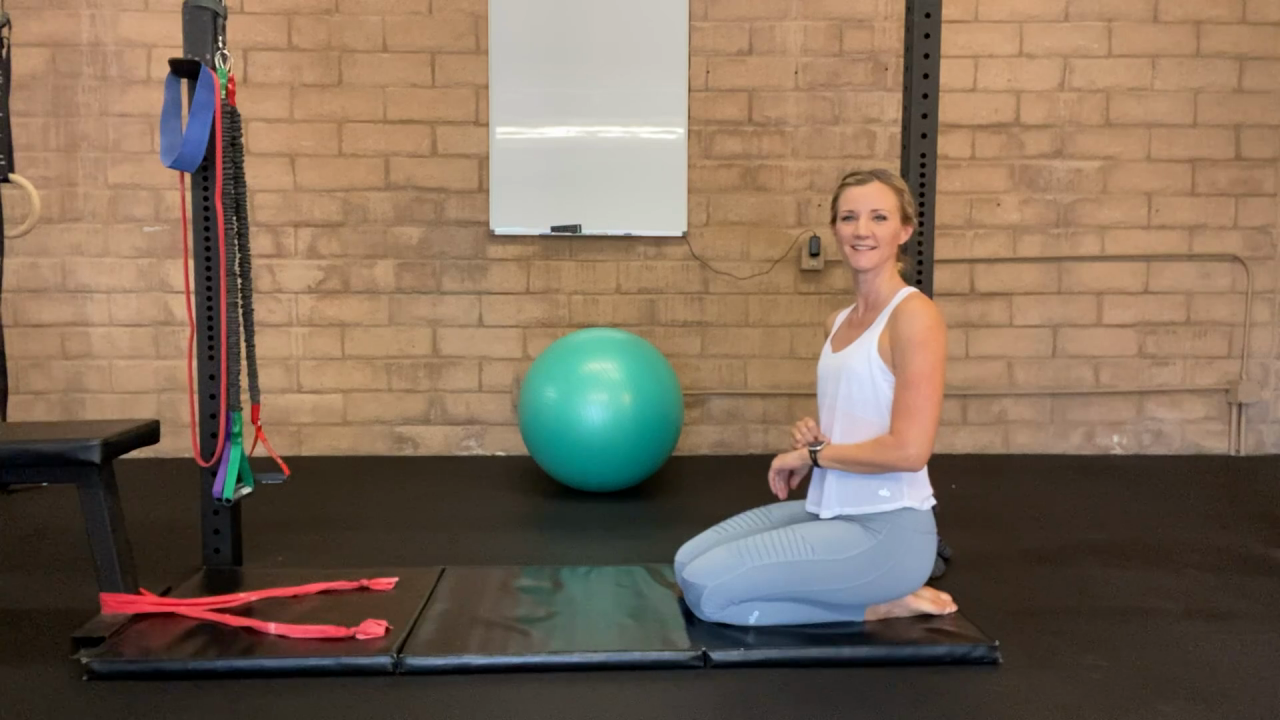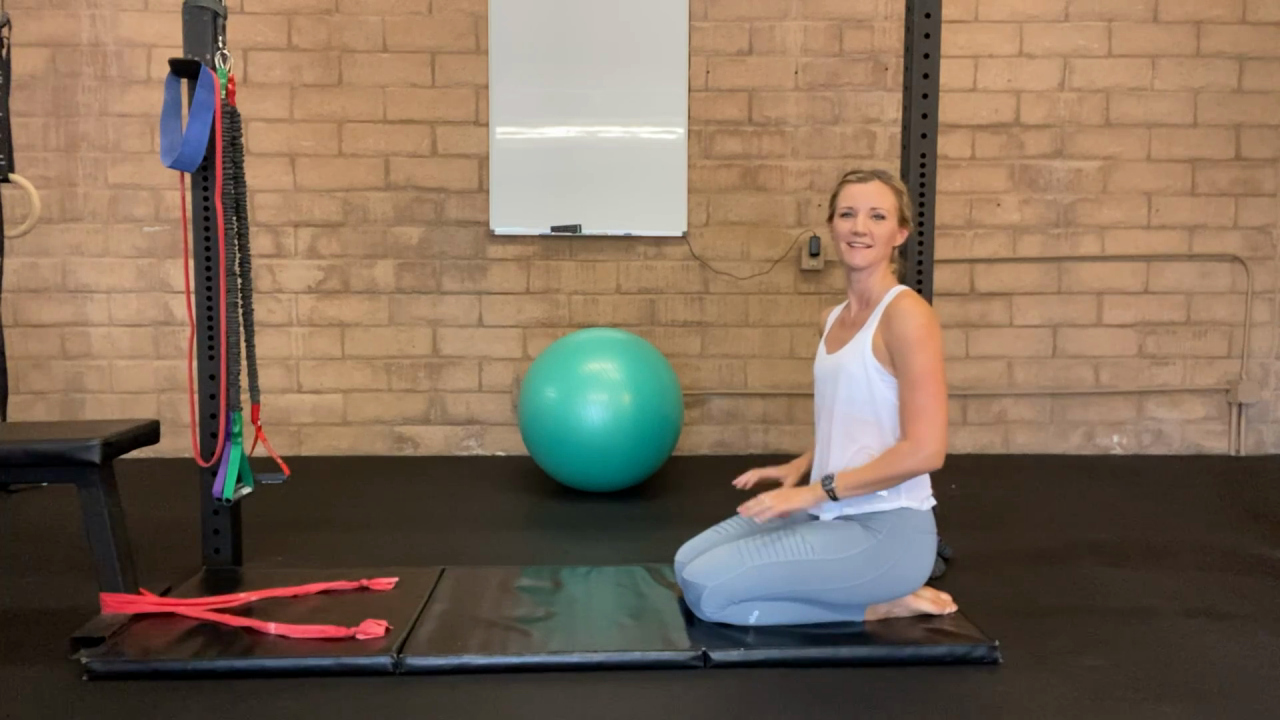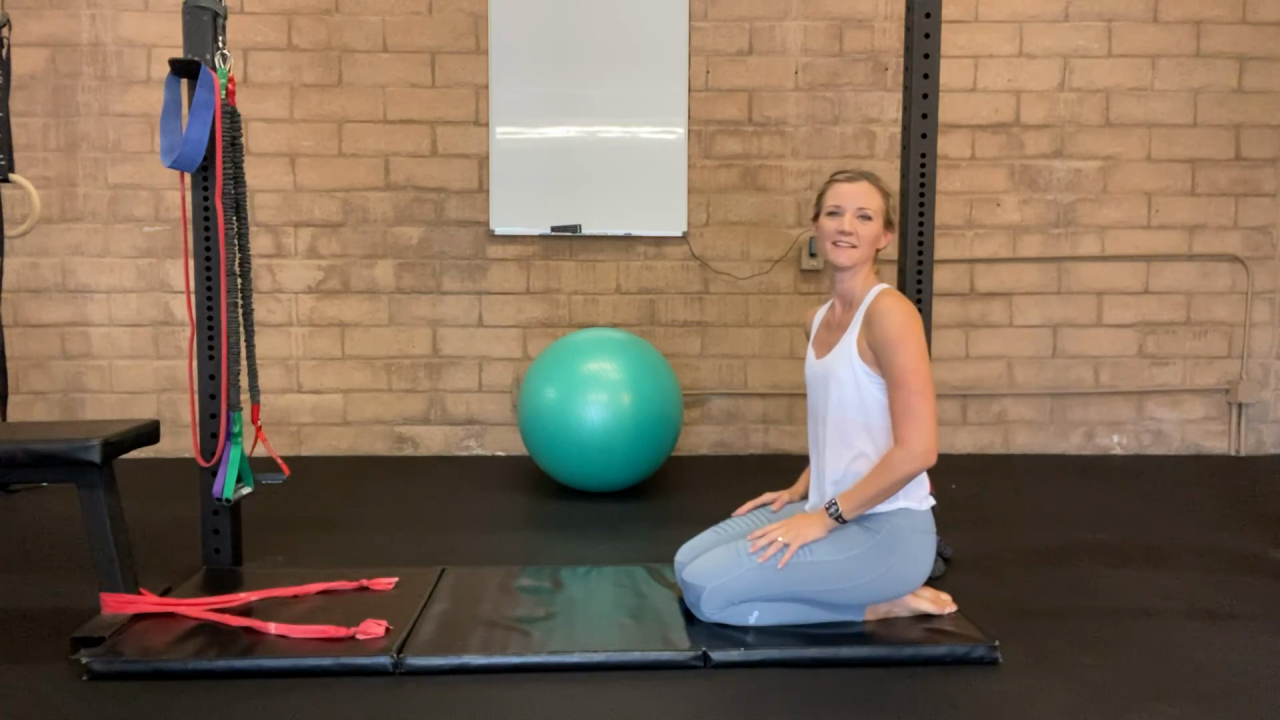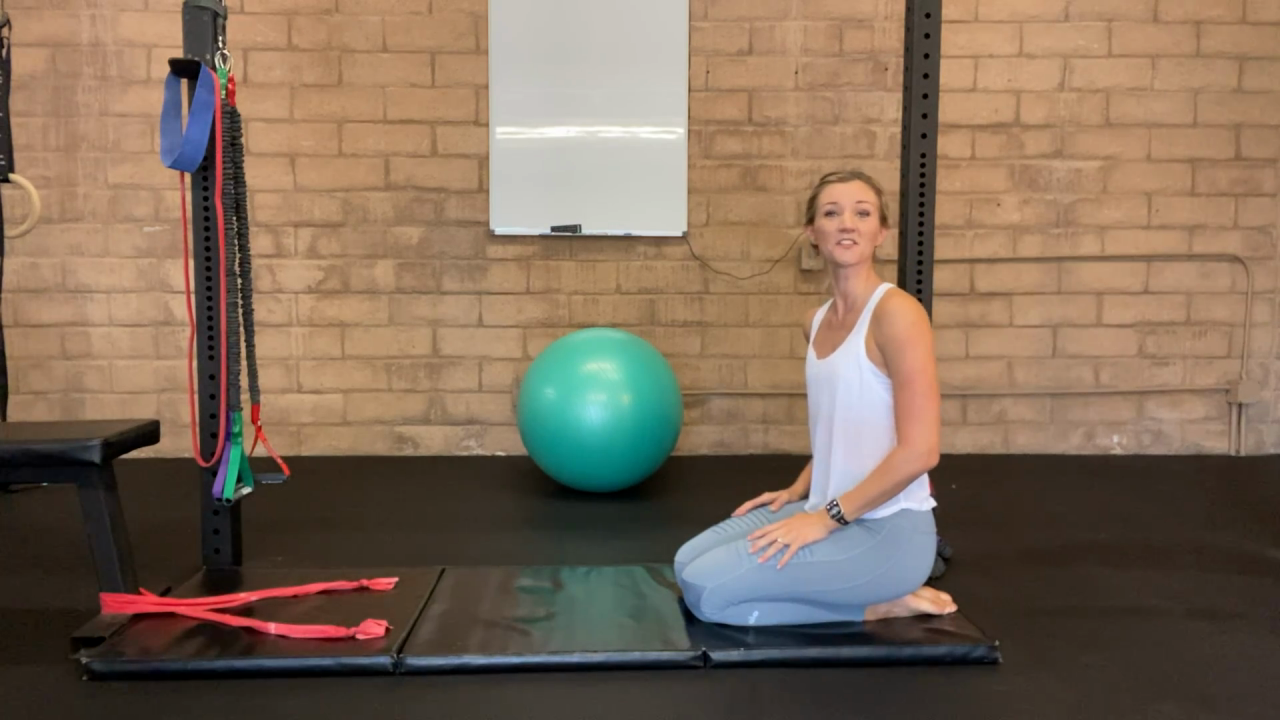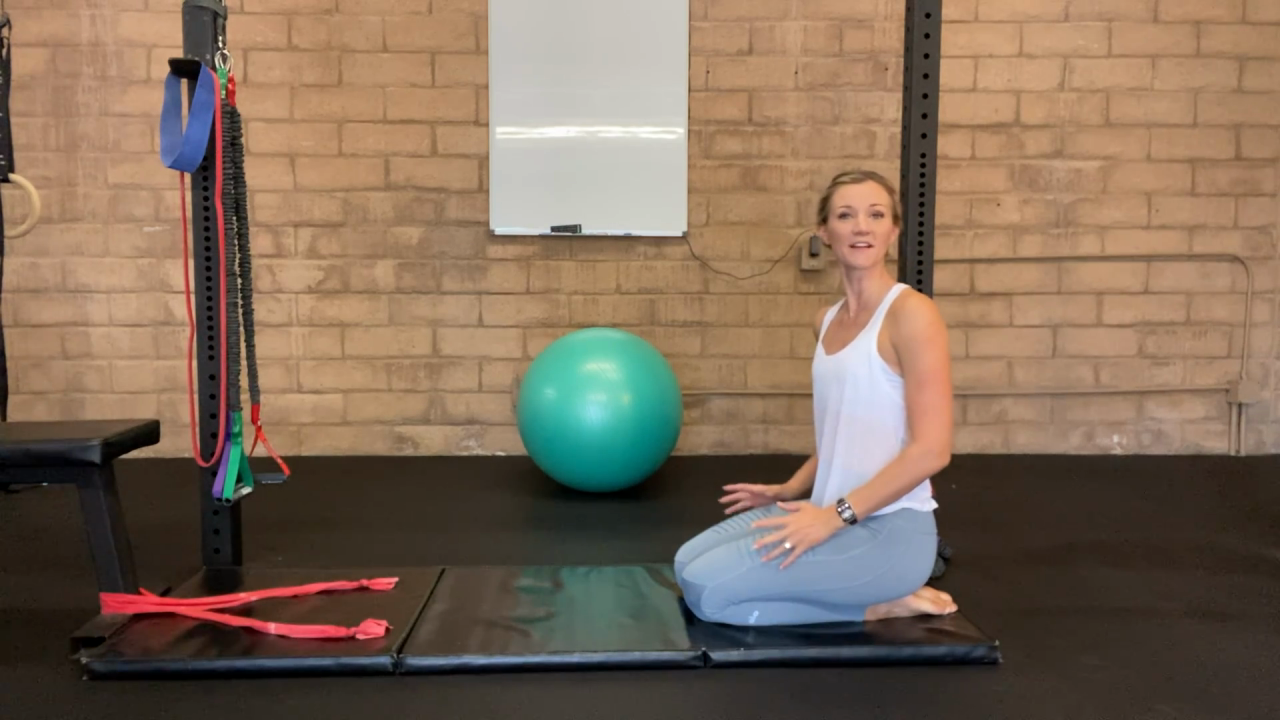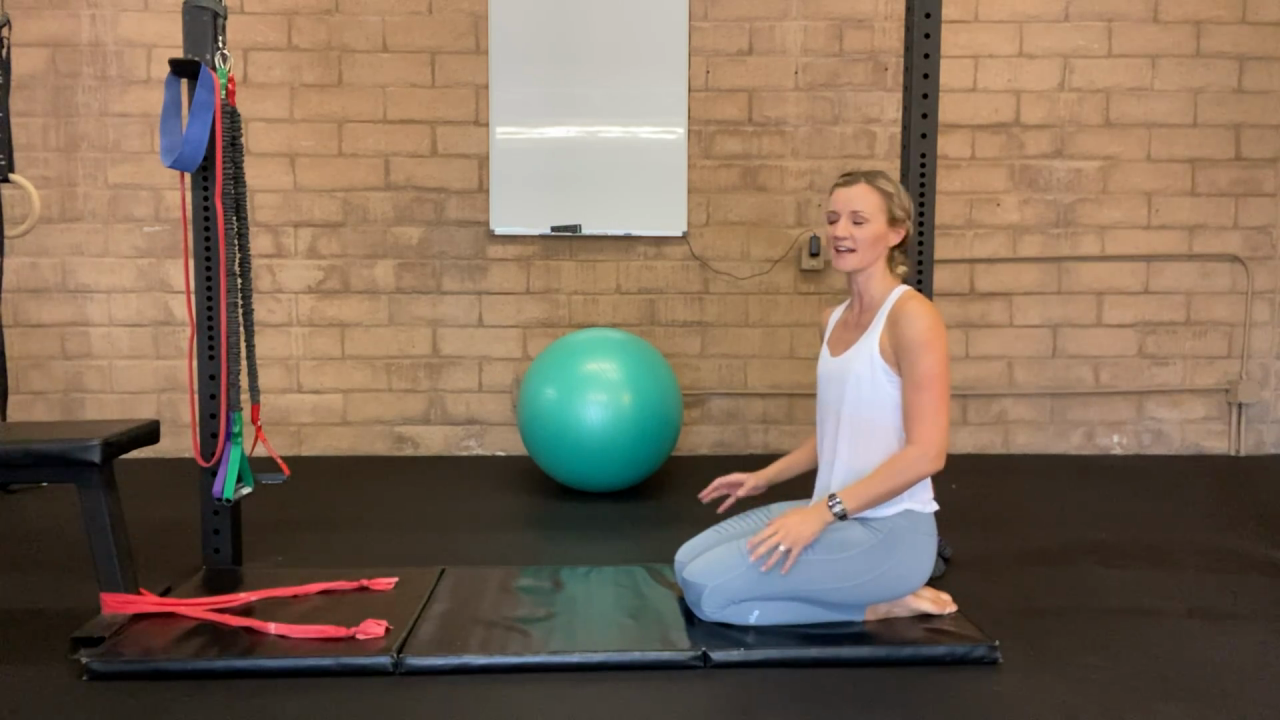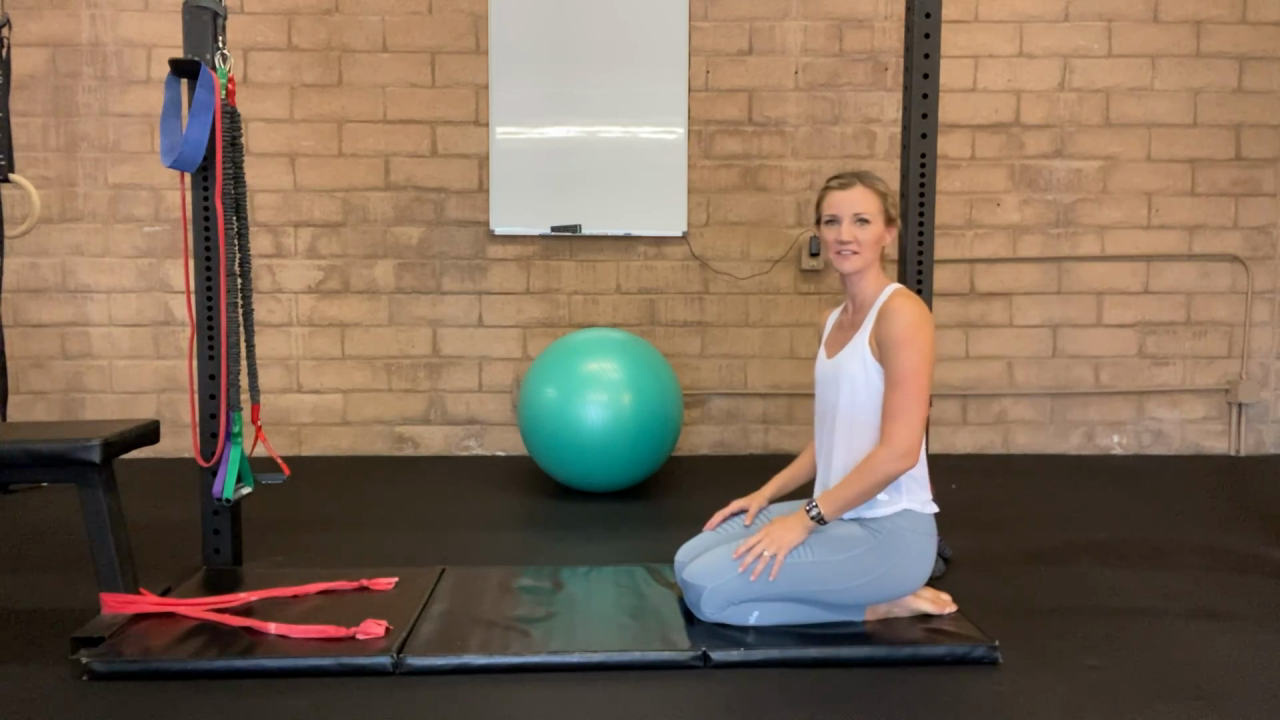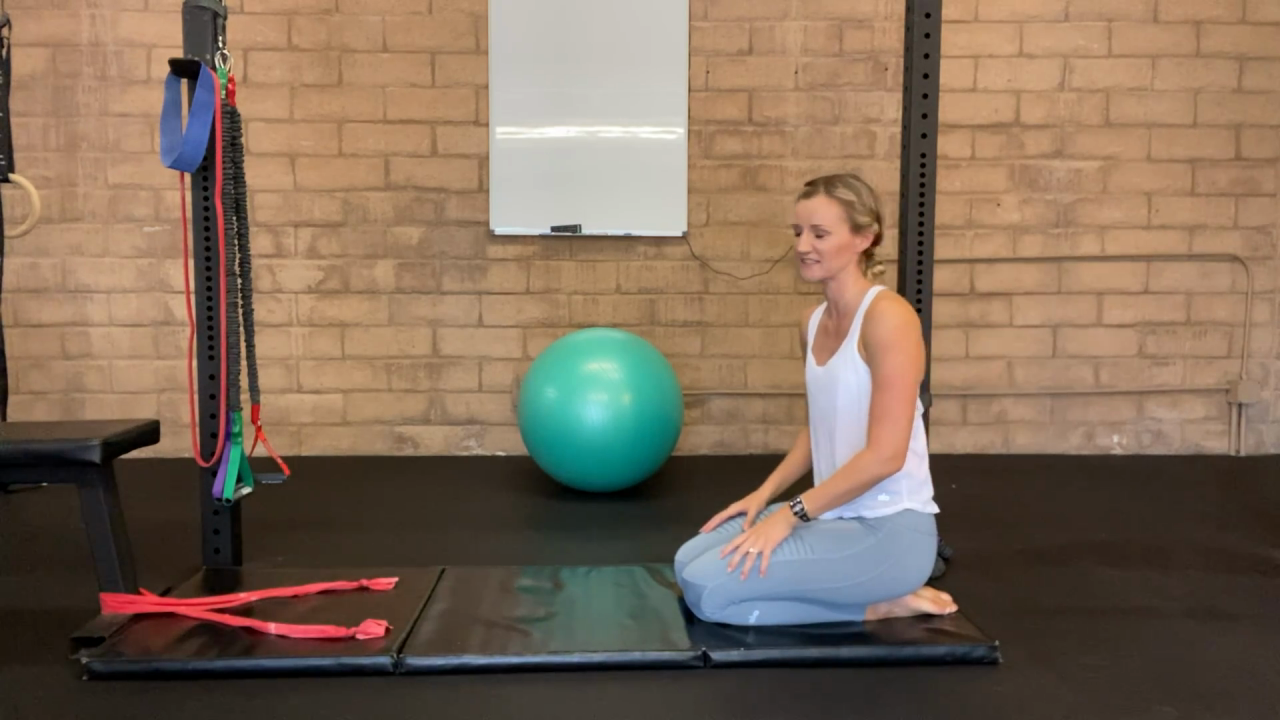
dt=0.5s
person 1, frame 1
left shoulder: (913, 315)
right shoulder: (838, 322)
left elbow: (909, 450)
left wrist: (810, 453)
right wrist: (810, 435)
left hip: (887, 532)
right hip: (829, 512)
left knee: (707, 589)
right knee: (689, 563)
left ankle: (877, 603)
right ankle: (870, 593)
person 1, frame 2
left shoulder: (906, 314)
right shoulder: (833, 318)
left elbow: (924, 450)
left wrist: (818, 488)
right wrist: (800, 466)
left hip: (887, 532)
right hip: (833, 514)
left knee: (708, 589)
right knee: (690, 563)
left ankle: (880, 602)
right ankle: (870, 591)
person 1, frame 3
left shoulder: (889, 312)
right shoulder: (819, 319)
left elbow: (918, 450)
left wrist: (826, 518)
right wrist: (799, 492)
left hip: (885, 529)
right hip: (835, 511)
left knee: (707, 591)
right knee: (689, 565)
left ankle: (877, 604)
right ankle: (869, 593)
person 1, frame 4
left shoulder: (896, 312)
right shoulder: (817, 321)
left elbow: (920, 450)
left wrist: (827, 517)
right wrist: (797, 492)
left hip: (887, 532)
right hip: (835, 511)
left knee: (706, 590)
right knee: (689, 564)
left ankle: (880, 602)
right ankle: (870, 593)
person 1, frame 5
left shoulder: (911, 312)
right shoulder: (827, 321)
left elbow: (932, 449)
left wrist: (835, 517)
right wrist: (789, 490)
left hip: (887, 532)
right hip: (833, 513)
left knee: (708, 591)
right knee: (689, 565)
left ankle: (878, 603)
right ankle: (870, 593)
person 1, frame 6
left shoulder: (911, 316)
right shoulder: (834, 319)
left elbow: (927, 452)
left wrist: (824, 511)
right wrist: (766, 476)
left hip: (890, 532)
right hip: (838, 516)
left knee: (709, 589)
right knee: (690, 564)
left ankle: (880, 603)
right ankle: (872, 593)
person 1, frame 7
left shoulder: (901, 312)
right shoulder: (832, 321)
left elbow: (900, 451)
left wrist: (806, 518)
right wrist: (768, 492)
left hip: (889, 532)
right hip: (839, 516)
left knee: (708, 590)
right knee: (689, 564)
left ankle: (879, 604)
right ankle: (871, 592)
person 1, frame 8
left shoulder: (888, 317)
right shoulder: (814, 322)
left elbow: (886, 455)
left wrist: (790, 514)
right wrist: (764, 494)
left hip: (890, 532)
right hip: (837, 515)
left knee: (708, 589)
right knee: (689, 564)
left ankle: (879, 603)
right ankle: (868, 588)
